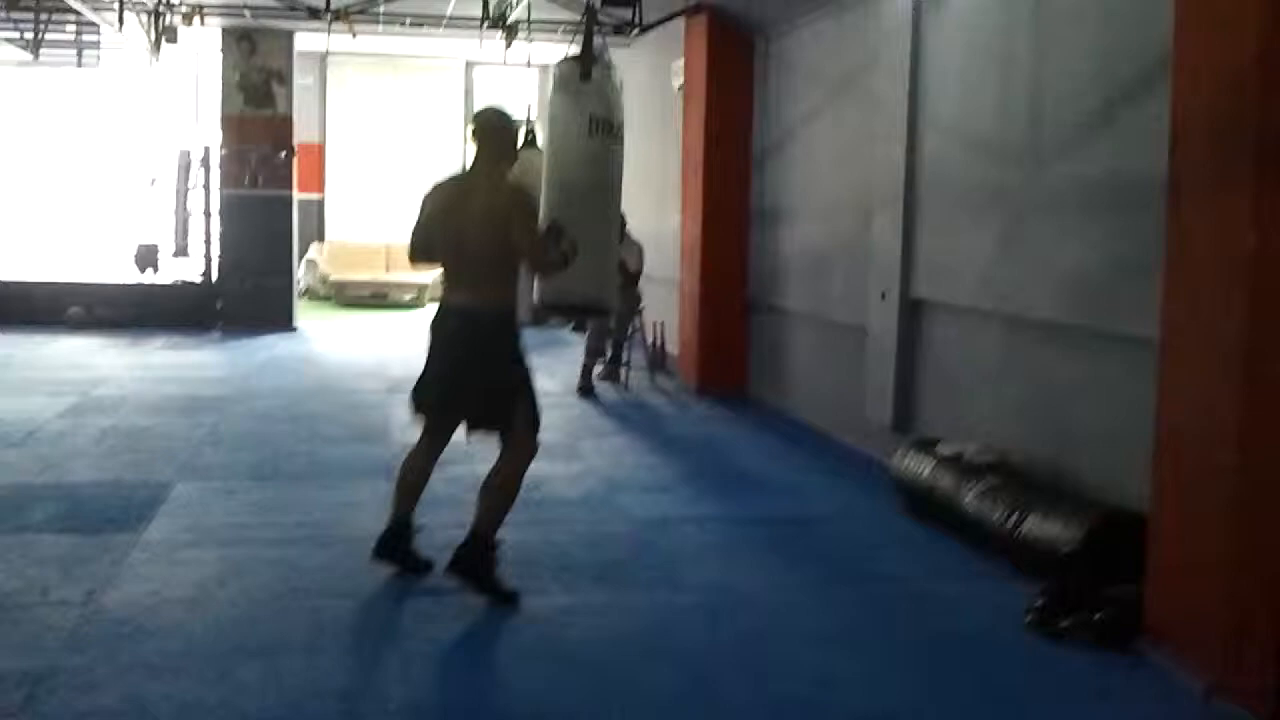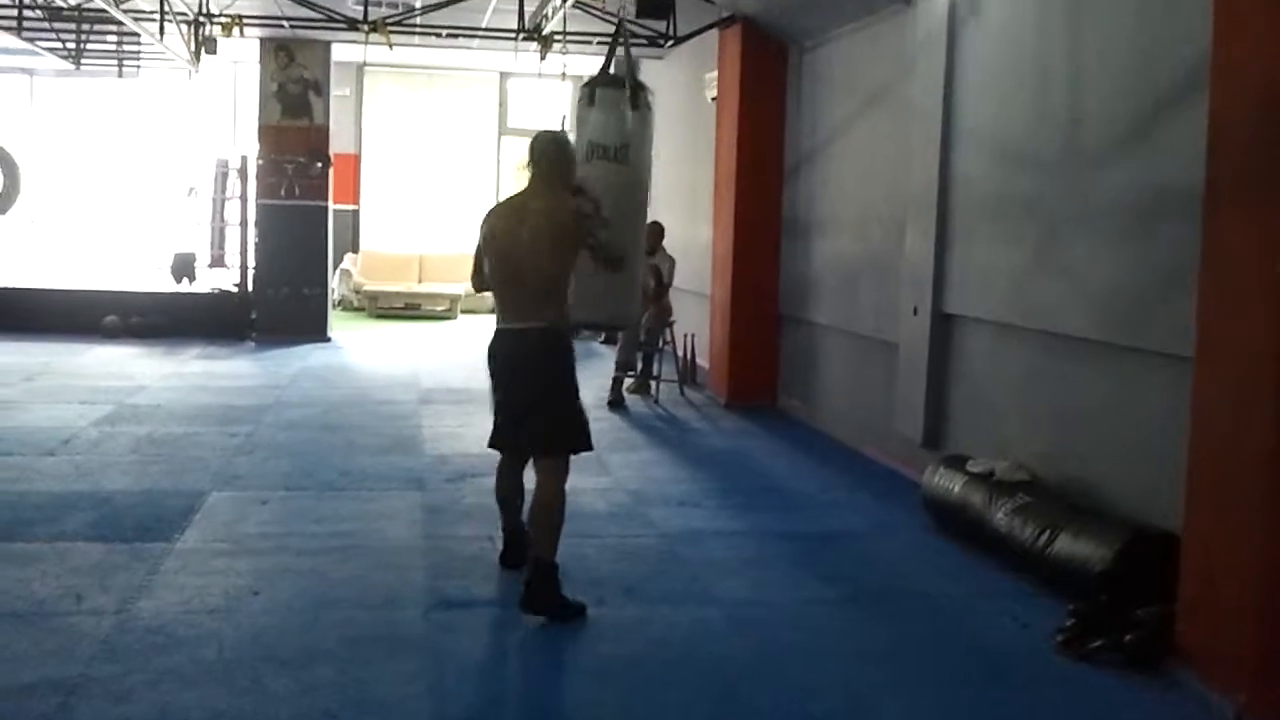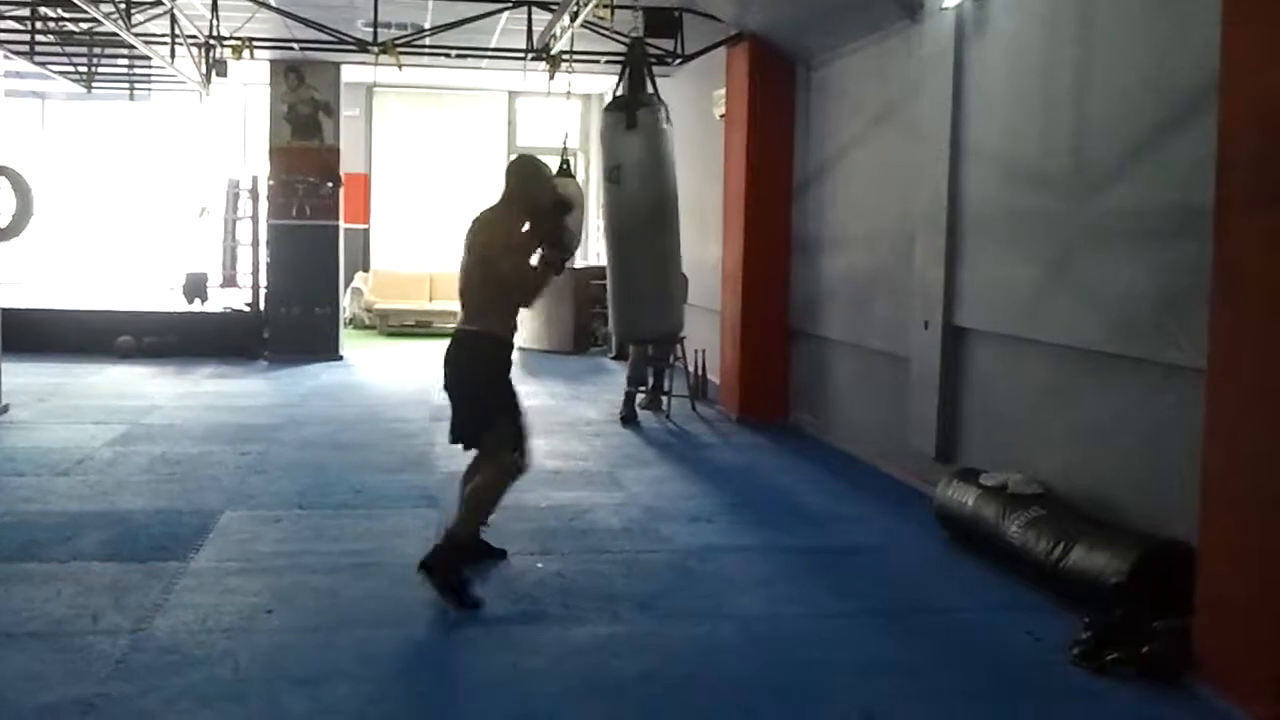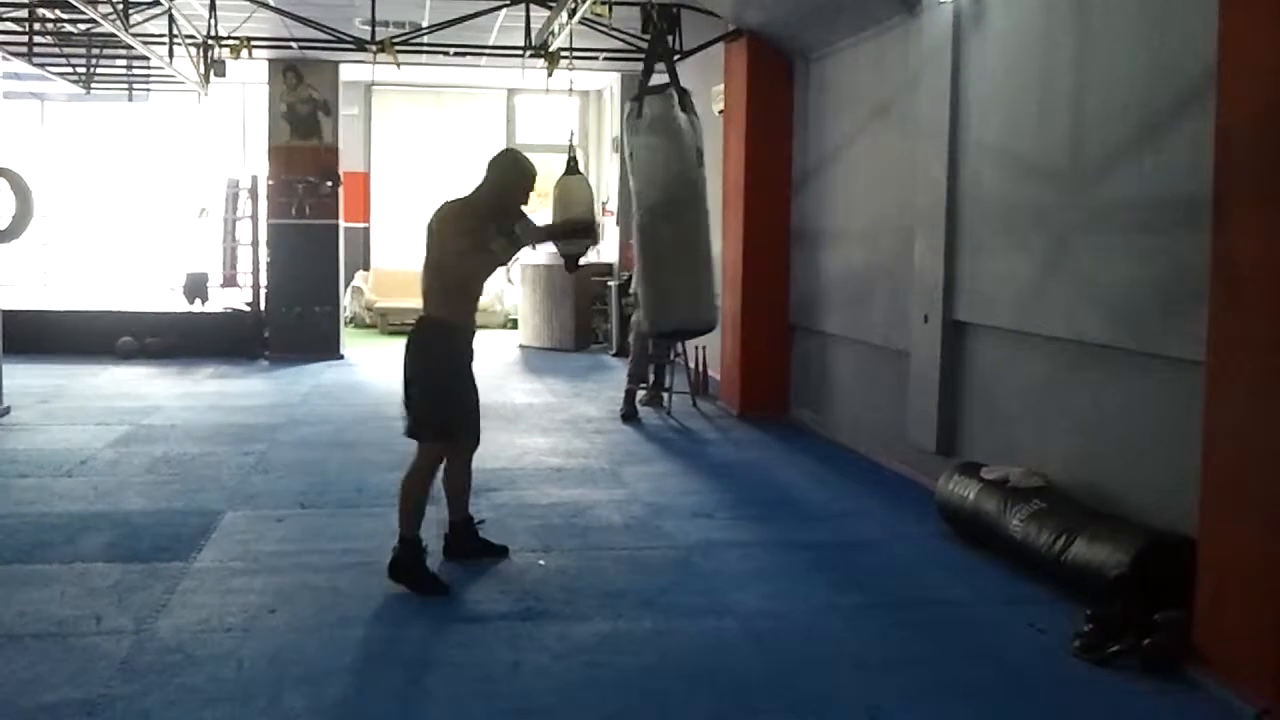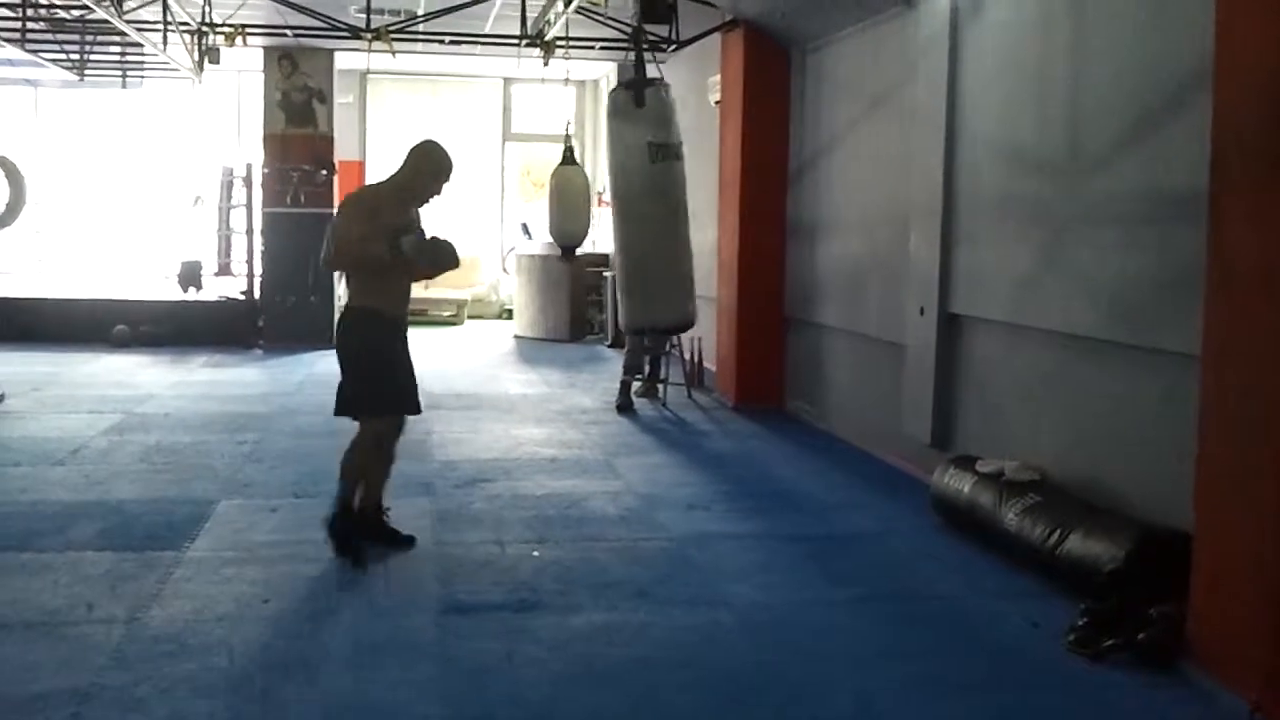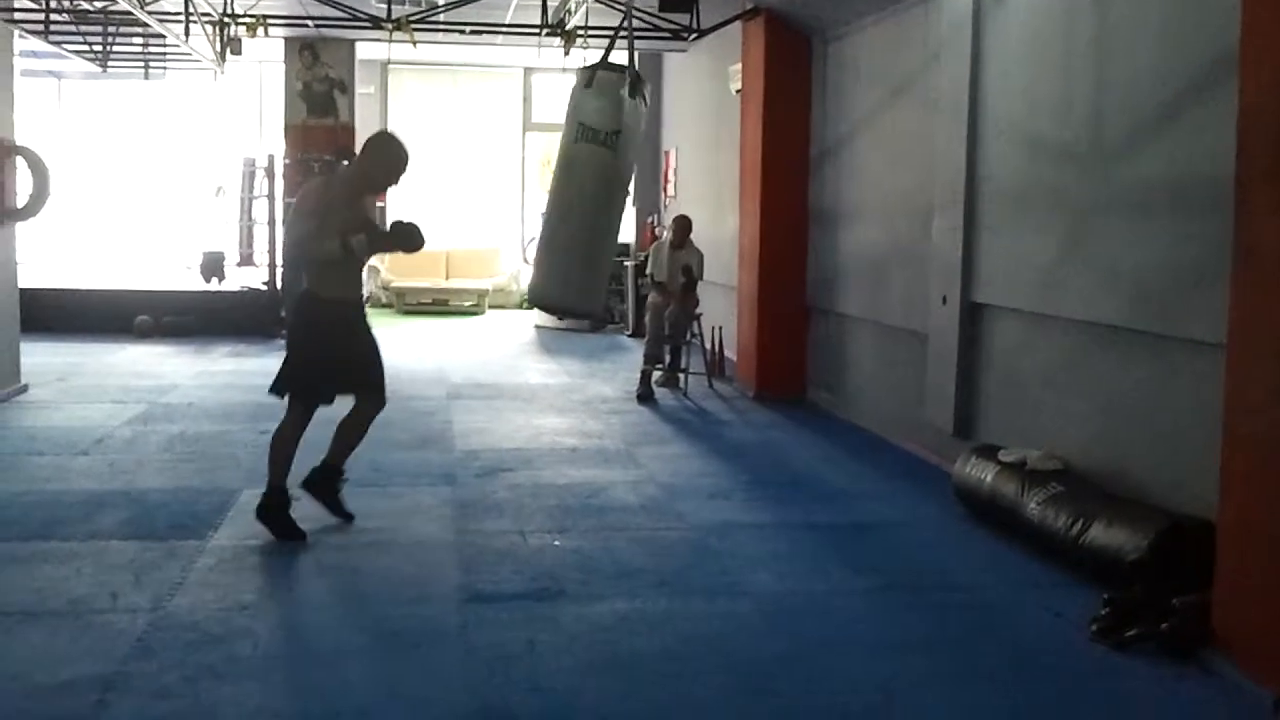
dt=0.7s
person 1, frame 1
left shoulder: (440, 194)
right shoulder: (513, 197)
left elbow: (418, 253)
right elbow: (538, 261)
right wrist: (562, 250)
left hip: (451, 323)
right hip: (492, 329)
left knee: (433, 435)
right knee: (521, 444)
left ankle: (397, 535)
right ankle: (475, 551)
person 1, frame 2
left shoulder: (497, 216)
right shoulder: (572, 209)
left elbow: (480, 279)
right elbow: (613, 262)
right wrist: (592, 219)
left hip: (506, 345)
right hip: (546, 348)
left knee: (513, 455)
right knee: (553, 467)
left ankle: (515, 542)
right ankle: (542, 583)
person 1, frame 3
left shoulder: (489, 223)
right shoulder: (503, 230)
right elbow: (523, 294)
left wrist: (544, 236)
right wrist: (553, 255)
left hip: (474, 349)
right hip: (481, 352)
left knee: (495, 450)
right knee: (509, 460)
left ankle: (464, 539)
right ankle: (447, 556)
person 1, frame 4
left shoulder: (484, 217)
right shoulder: (452, 217)
right elbow: (458, 276)
left wrist: (567, 229)
right wrist: (505, 244)
left hip: (455, 343)
right hip: (435, 344)
left knee: (461, 445)
right knee: (435, 449)
left ankle: (461, 532)
right ankle: (407, 557)
person 1, frame 5
left shoulder: (407, 215)
right shoulder: (362, 202)
left elbow: (417, 271)
right elbow: (335, 257)
left wrist: (439, 257)
right wrist: (392, 249)
left hip: (395, 328)
right hip: (364, 326)
left knee: (389, 426)
right knee: (376, 426)
left ankle: (368, 516)
right ankle: (344, 517)
person 1, frame 6
left shoulder: (362, 200)
right shoulder: (322, 194)
right elbow: (297, 246)
left wrist: (395, 238)
right wrist: (355, 243)
left hip: (351, 312)
right hip: (317, 312)
left knee: (371, 401)
right knee: (300, 412)
left ankle: (325, 477)
right ankle: (274, 502)
